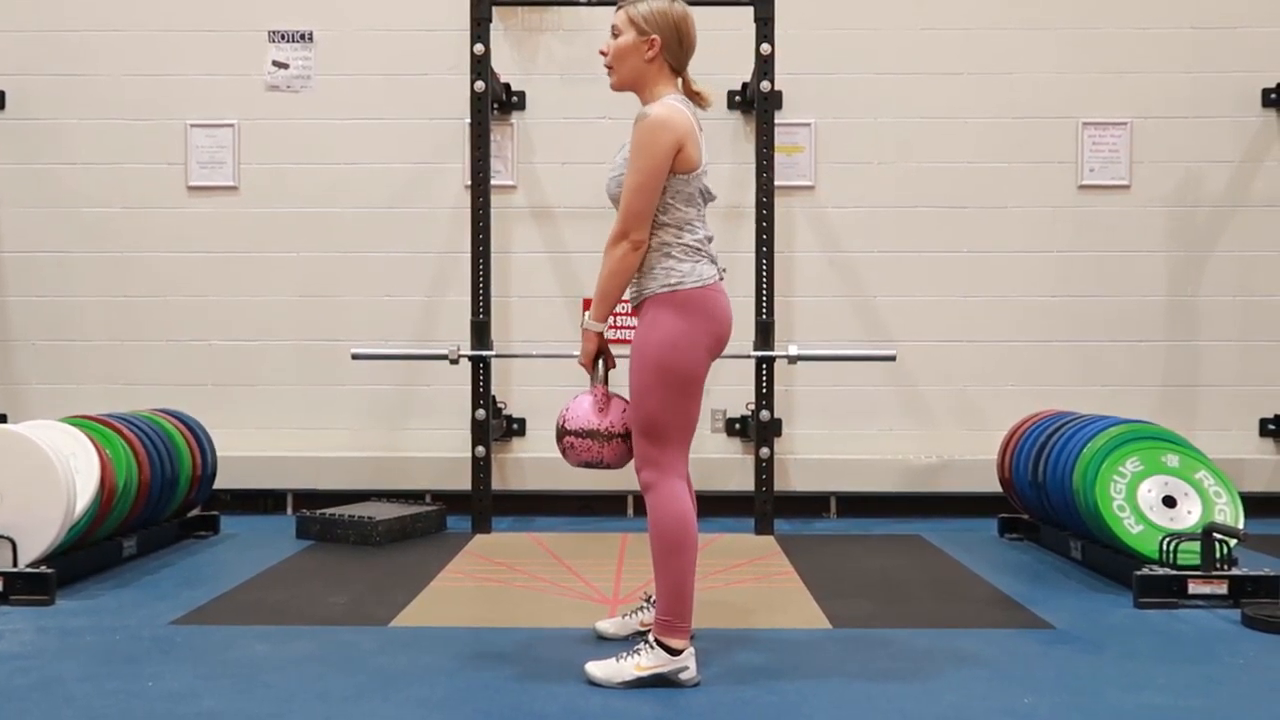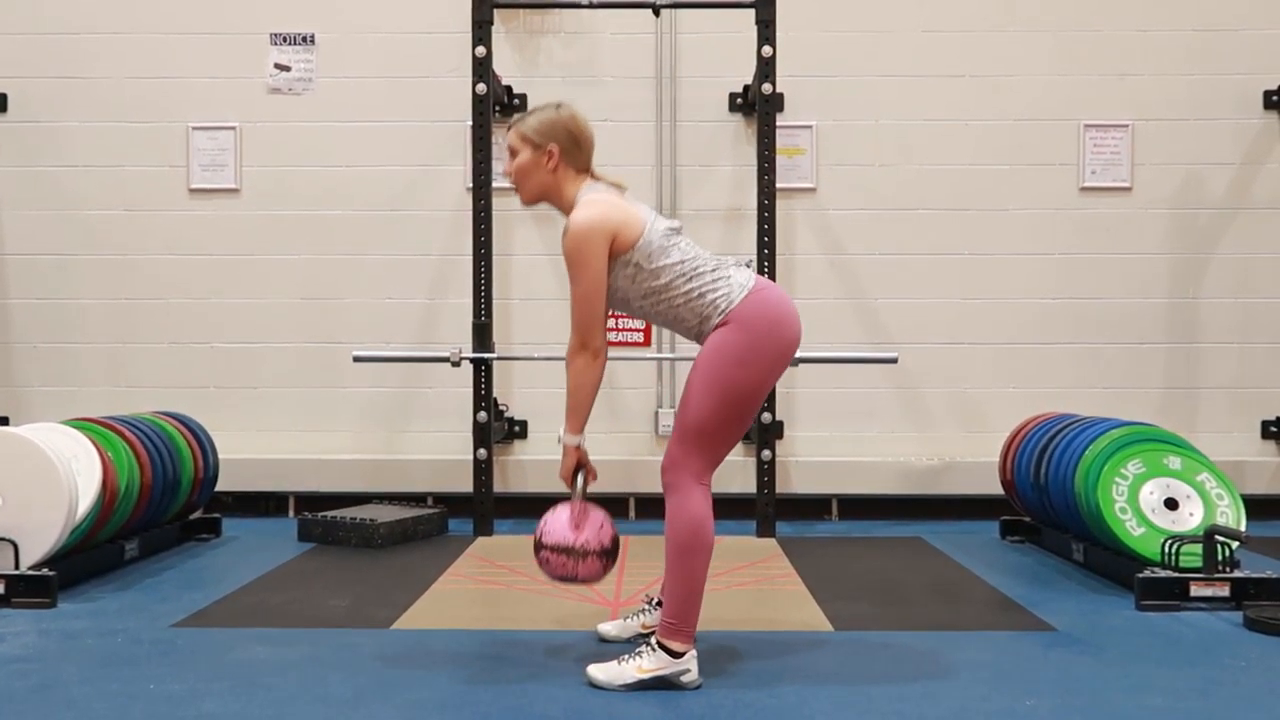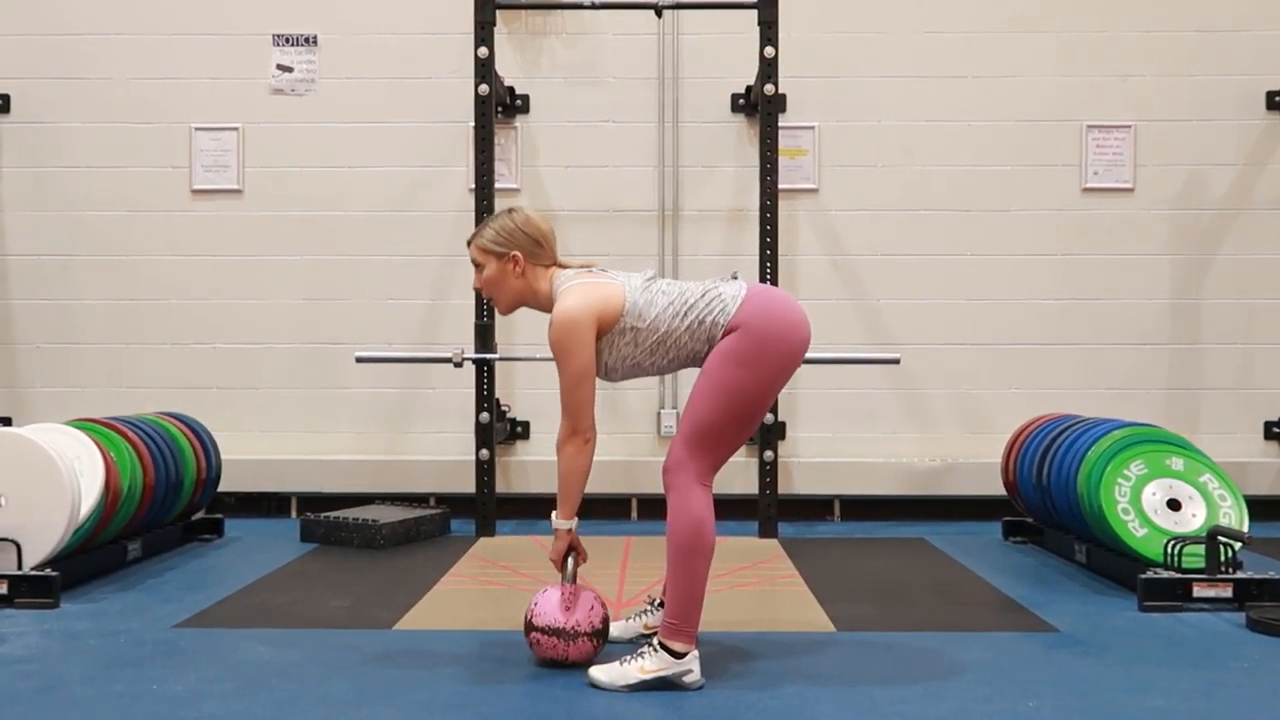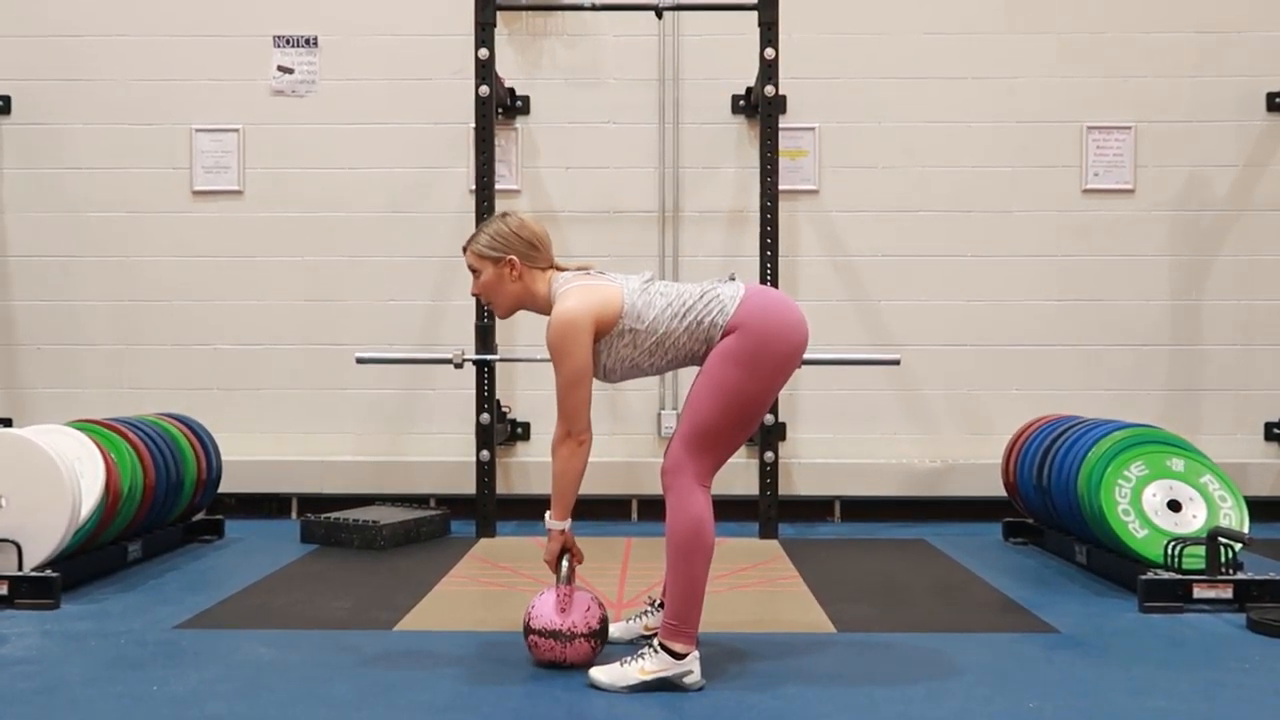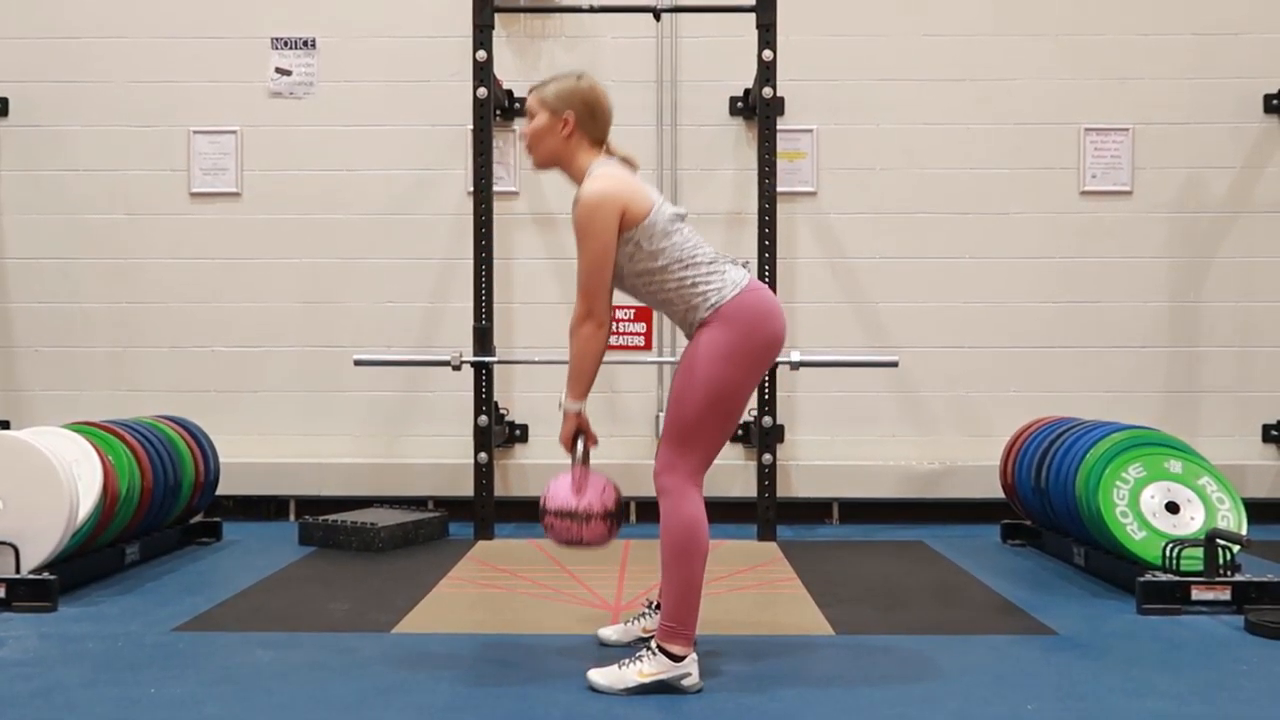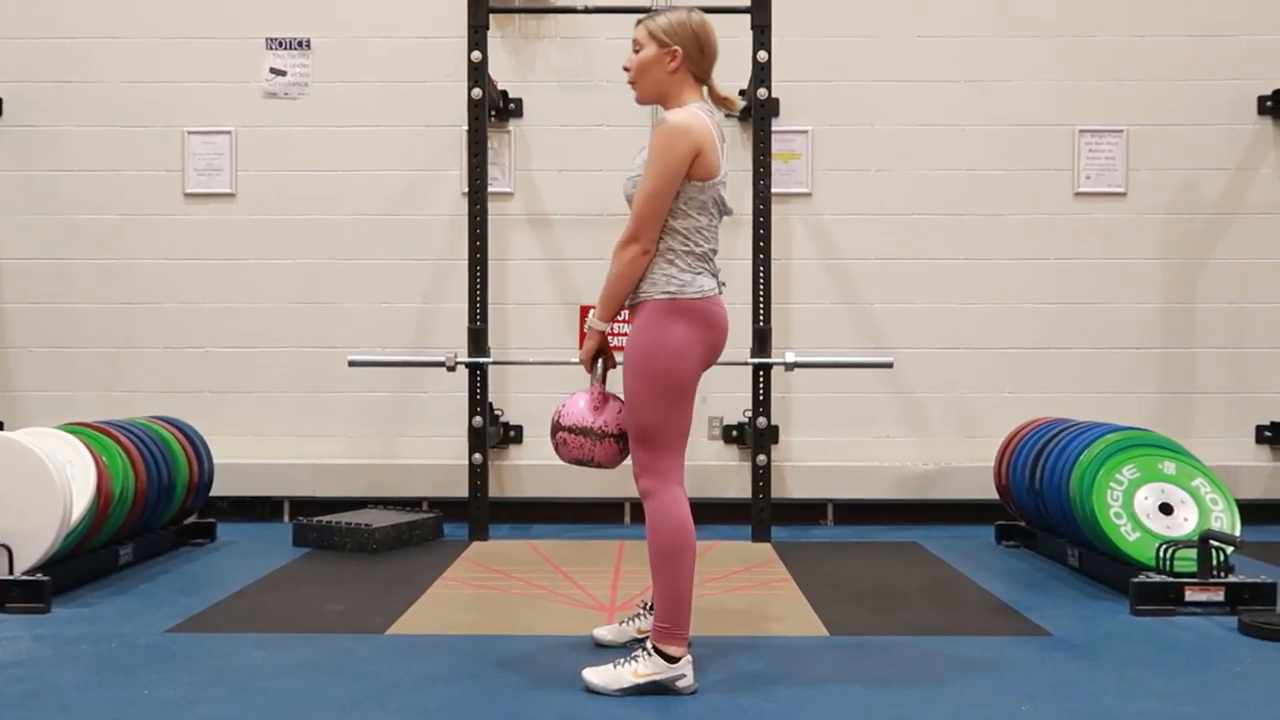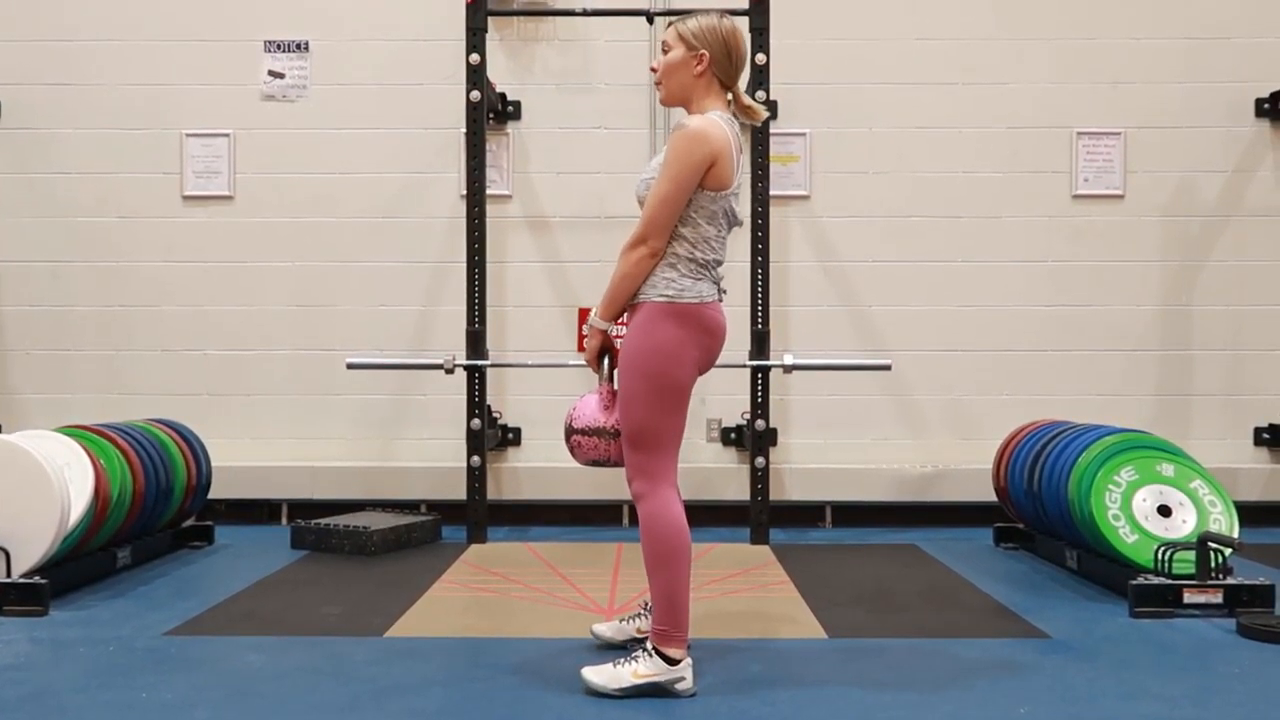
dt=0.4s
person 1, frame 1
left shoulder: (658, 119)
right shoulder: (670, 115)
left elbow: (629, 240)
left wrist: (593, 326)
right wrist: (602, 324)
left hip: (677, 308)
right hip: (686, 304)
left knee: (660, 471)
right knee: (662, 467)
left ankle: (671, 649)
right ankle: (666, 607)
person 1, frame 2
left shoulder: (586, 222)
right shoulder: (597, 206)
left elbow: (588, 351)
right elbow: (586, 345)
left wrist: (572, 440)
right wrist: (576, 439)
left hip: (752, 324)
right hip: (757, 318)
left knee: (685, 474)
right knee: (685, 471)
left ankle: (674, 651)
right ankle: (670, 609)
person 1, frame 3
left shoulder: (571, 311)
right shoulder: (575, 289)
left elbow: (580, 437)
right elbow: (572, 430)
left wrist: (564, 524)
right wrist: (566, 519)
left hip: (760, 328)
right hip: (765, 321)
left knee: (686, 473)
right knee: (687, 470)
left ankle: (676, 652)
right ankle: (673, 607)
person 1, frame 4
left shoulder: (569, 313)
right shoulder: (573, 293)
left elbow: (575, 438)
right elbow: (568, 431)
left wrist: (558, 524)
right wrist: (561, 519)
left hip: (759, 332)
right hip: (762, 322)
left knee: (684, 476)
right knee: (684, 472)
left ankle: (676, 651)
right ankle: (672, 608)
person 1, frame 5
left shoulder: (598, 193)
right shoulder: (607, 181)
left elbow: (591, 319)
right elbow: (597, 313)
left wrist: (573, 409)
right wrist: (580, 403)
left hip: (736, 321)
right hip: (737, 314)
left knee: (676, 478)
right knee: (677, 475)
left ankle: (674, 655)
right ankle: (668, 610)
person 1, frame 6
left shoulder: (679, 125)
right shoulder: (696, 124)
left elbow: (638, 242)
left wrist: (598, 323)
right wrist: (613, 319)
left hip: (673, 316)
right hip: (685, 312)
left knee: (658, 481)
right knee: (659, 476)
left ankle: (669, 656)
right ankle: (663, 613)
person 1, frame 7
left shoulder: (697, 131)
right shoulder: (717, 132)
left elbow: (647, 243)
left wrist: (600, 321)
right wrist: (619, 319)
left hip: (668, 318)
right hip: (685, 315)
left knee: (651, 482)
right knee: (653, 478)
left ankle: (669, 657)
right ankle: (662, 613)
